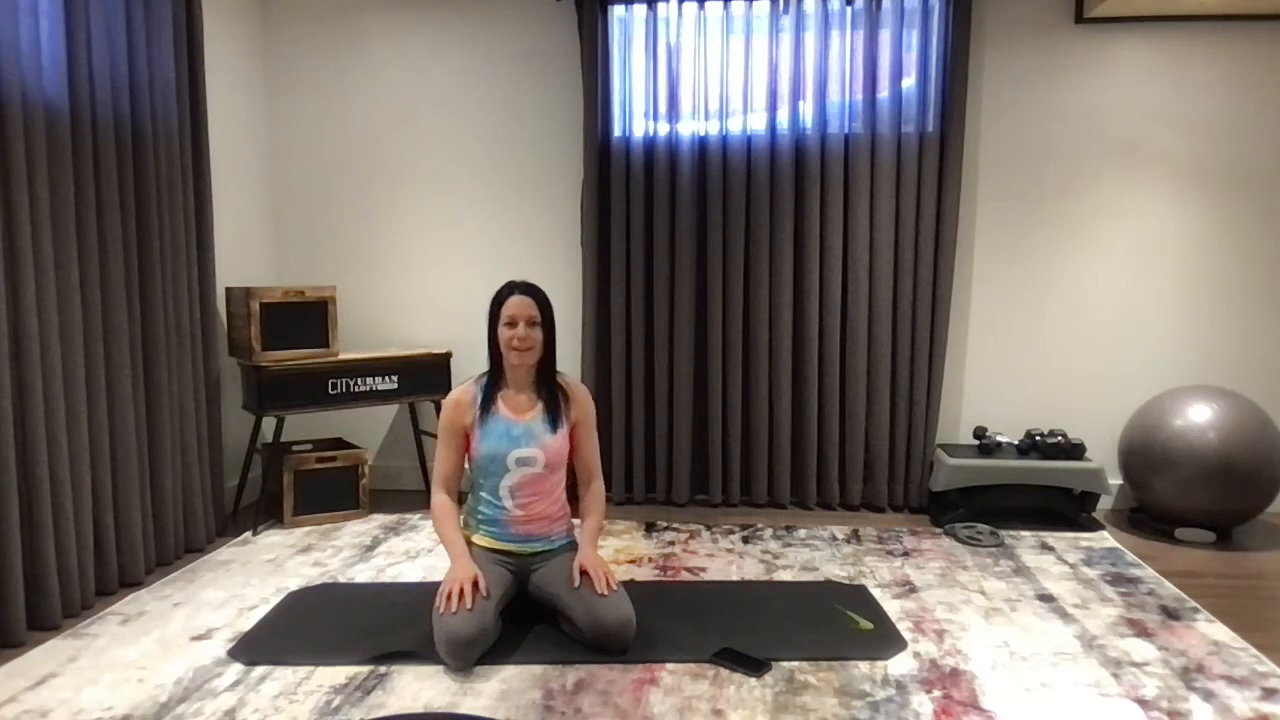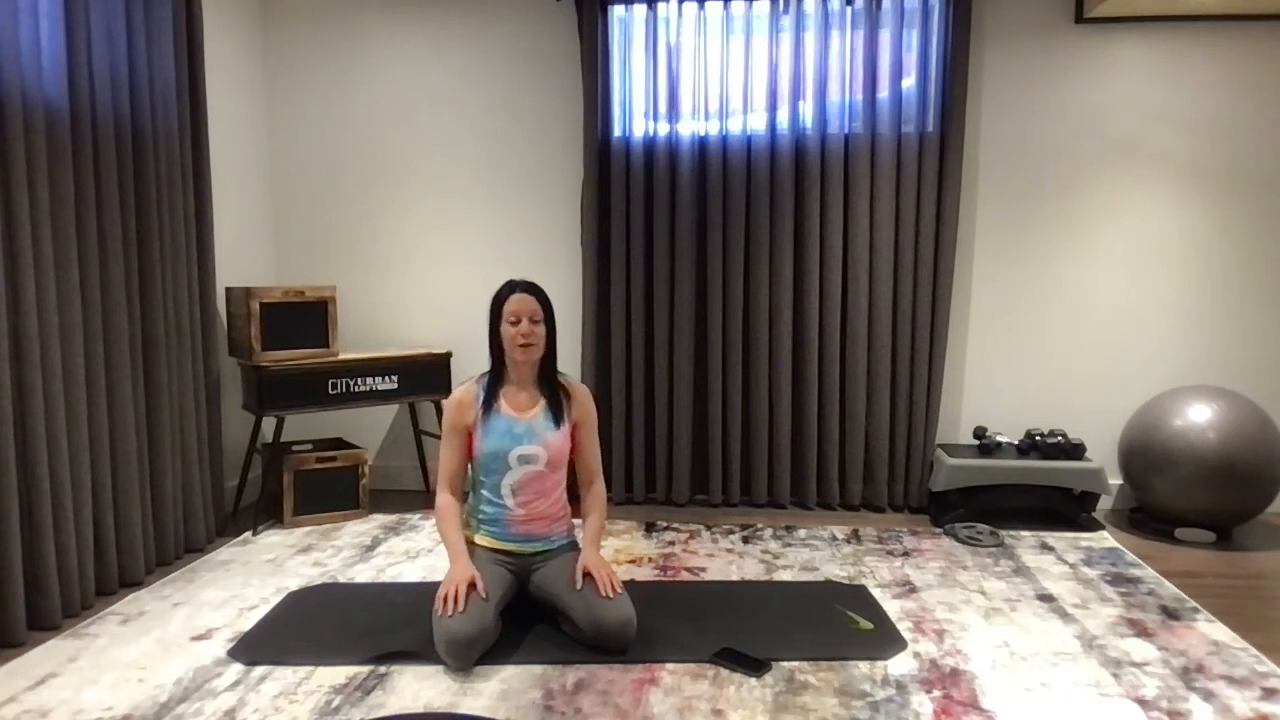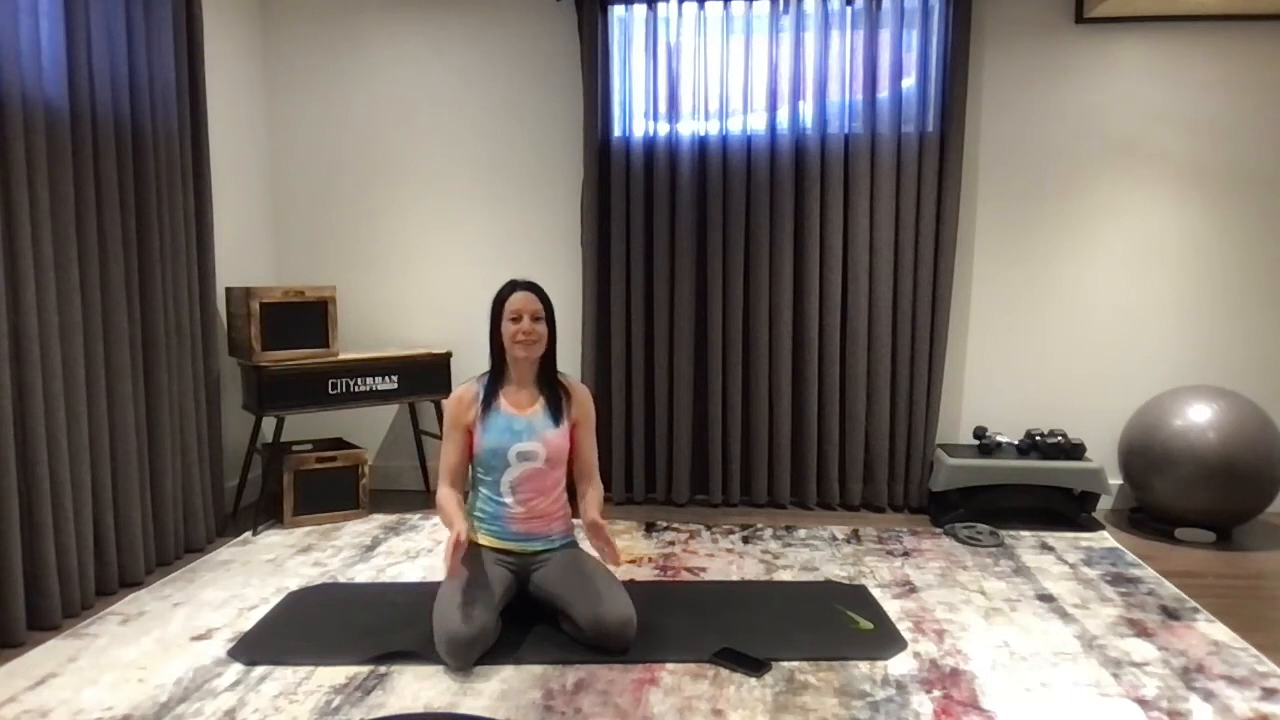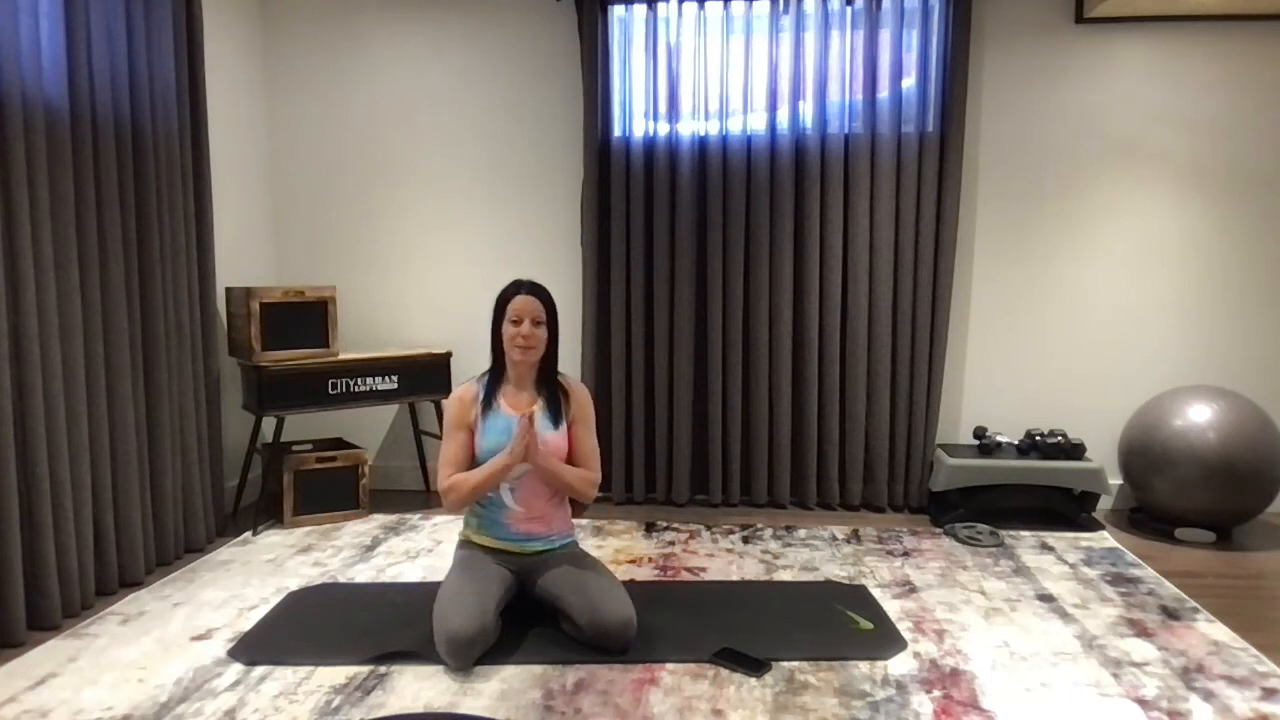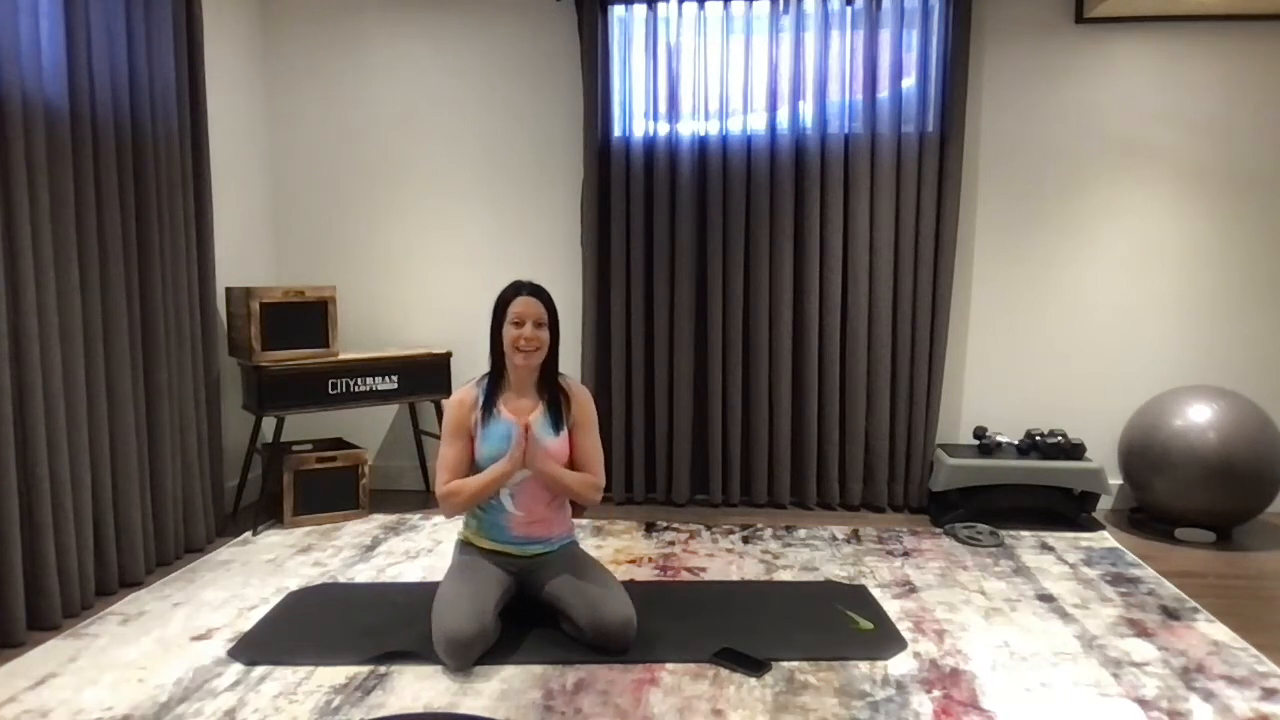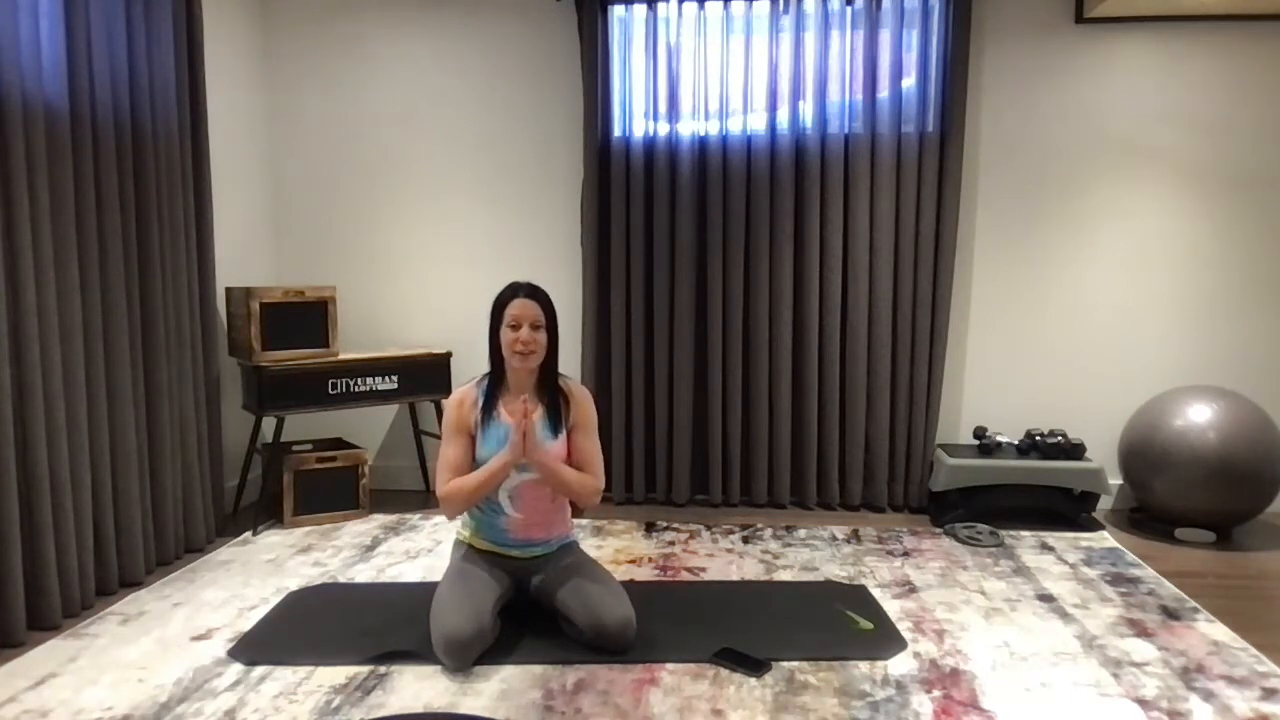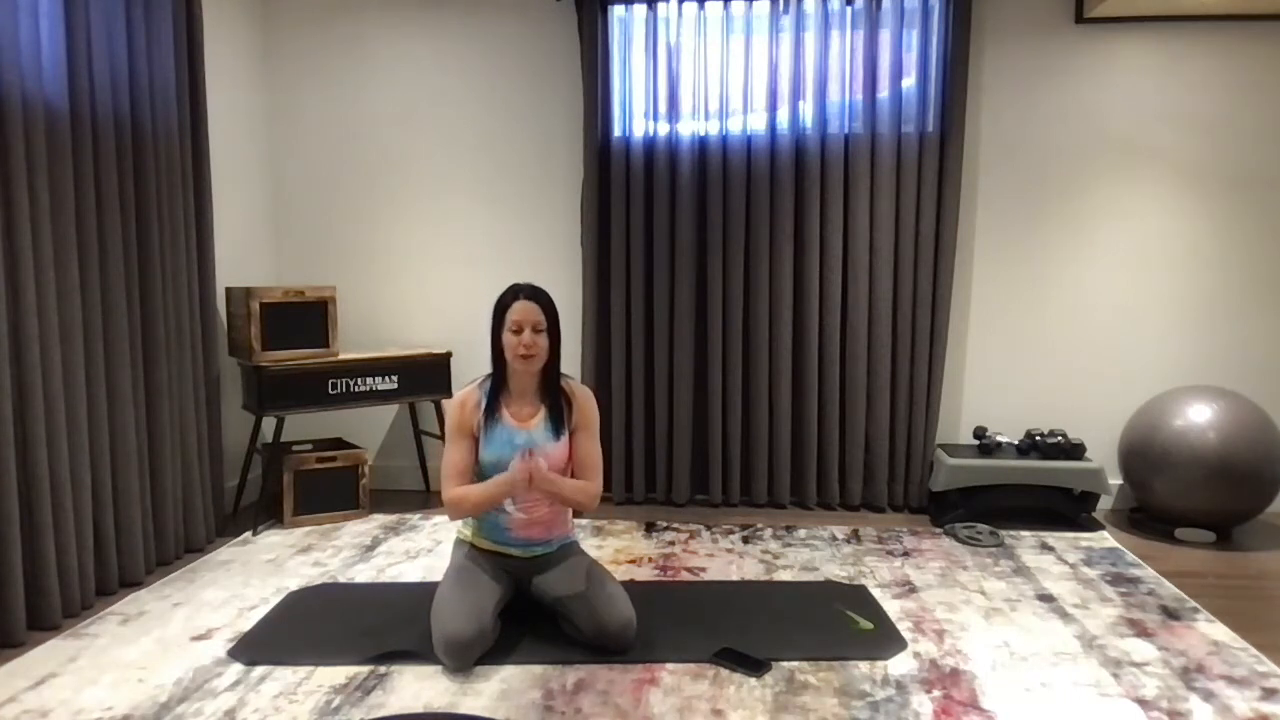
dt=0.7s
person 1, frame 1
left shoulder: (573, 398)
right shoulder: (464, 402)
left elbow: (591, 482)
right elbow: (443, 492)
left wrist: (588, 545)
right wrist: (460, 559)
left hip: (555, 547)
right hip: (487, 547)
left knee: (617, 628)
right knee: (458, 642)
left ankle: (538, 598)
right ankle: (498, 602)
person 1, frame 2
left shoulder: (575, 398)
right shoulder: (466, 401)
left elbow: (592, 483)
right elbow: (448, 492)
left wrist: (591, 547)
right wrist: (459, 559)
left hip: (555, 547)
right hip: (487, 547)
left knee: (618, 628)
right knee: (458, 642)
left ankle: (539, 599)
right ankle: (504, 601)
person 1, frame 3
left shoulder: (574, 397)
right shoulder: (467, 400)
left elbow: (589, 480)
right elbow: (448, 486)
left wrist: (592, 515)
right wrist: (458, 525)
left hip: (555, 547)
right hip: (489, 547)
left knee: (618, 627)
right knee: (458, 642)
left ankle: (535, 597)
right ankle: (501, 600)
person 1, frame 4
left shoulder: (572, 396)
right shoulder: (467, 399)
left elbow: (589, 487)
right elbow: (450, 495)
left wrist: (538, 455)
right wrist: (509, 456)
left hip: (555, 547)
right hip: (486, 548)
left knee: (618, 628)
right knee: (459, 642)
left ankle: (536, 595)
right ankle: (506, 598)
person 1, frame 5
left shoulder: (573, 398)
right shoulder: (466, 402)
left elbow: (594, 489)
right elbow: (447, 499)
left wrist: (540, 462)
right wrist: (508, 464)
left hip: (555, 549)
right hip: (484, 550)
left knee: (618, 628)
right knee: (458, 642)
left ankle: (533, 596)
right ankle: (502, 600)
person 1, frame 6
left shoulder: (574, 399)
right shoulder: (466, 402)
left elbow: (592, 493)
right elbow: (449, 501)
left wrist: (538, 455)
right wrist: (508, 455)
left hip: (554, 550)
right hip: (483, 551)
left knee: (618, 629)
right knee: (456, 644)
left ankle: (538, 597)
right ankle: (502, 599)
person 1, frame 7
left shoulder: (576, 400)
right shoulder: (468, 404)
left elbow: (591, 497)
right elbow: (454, 504)
left wrist: (540, 477)
right wrist: (512, 478)
left hip: (555, 550)
right hip: (483, 550)
left knee: (619, 629)
right knee: (456, 645)
left ankle: (533, 595)
right ankle: (503, 598)
